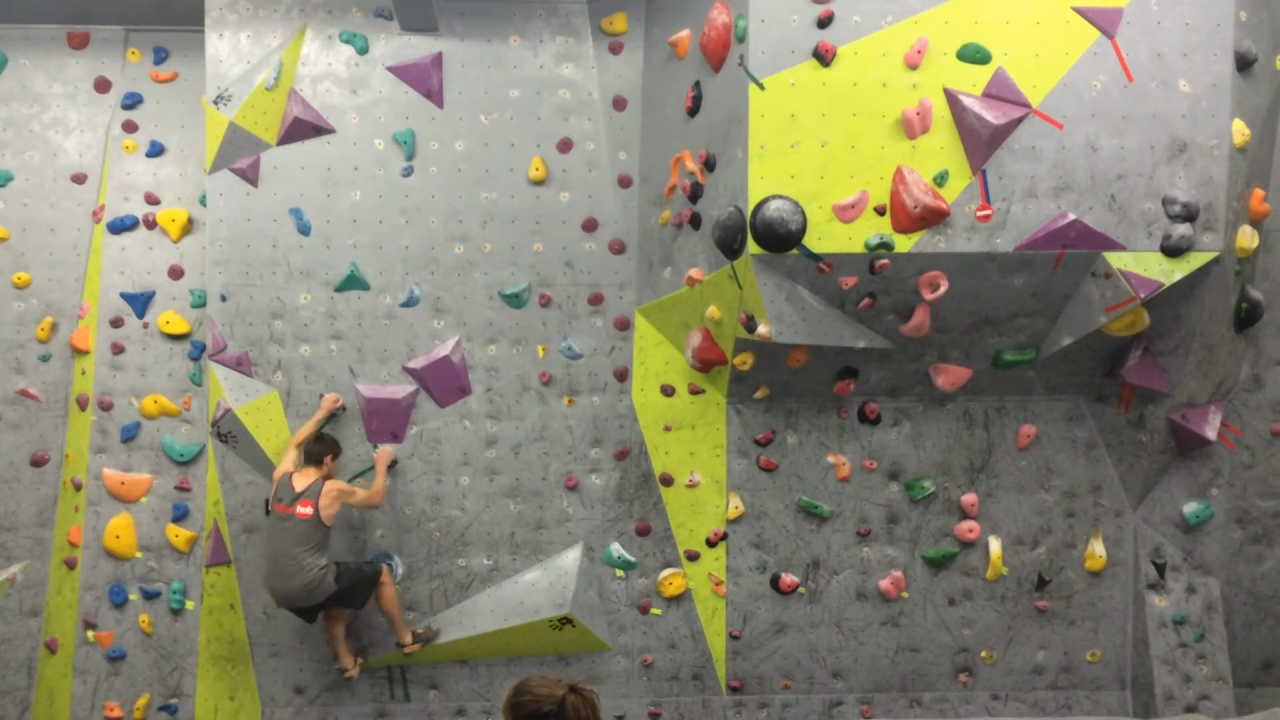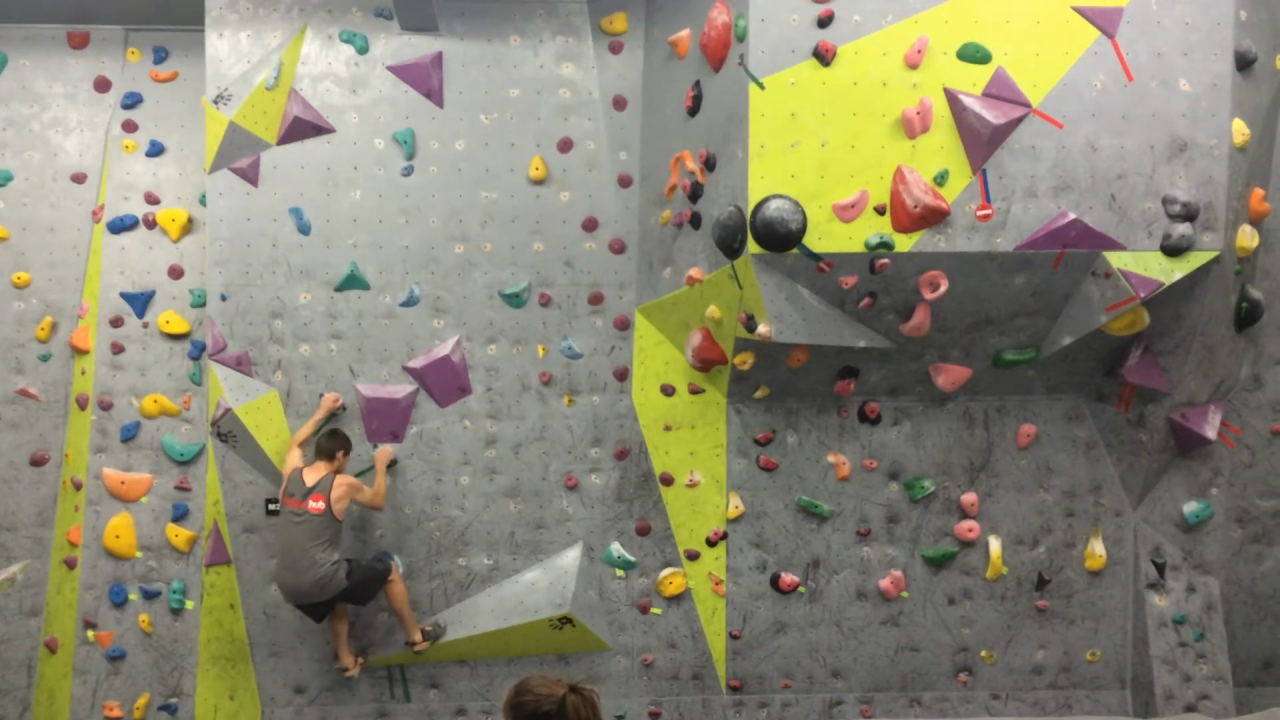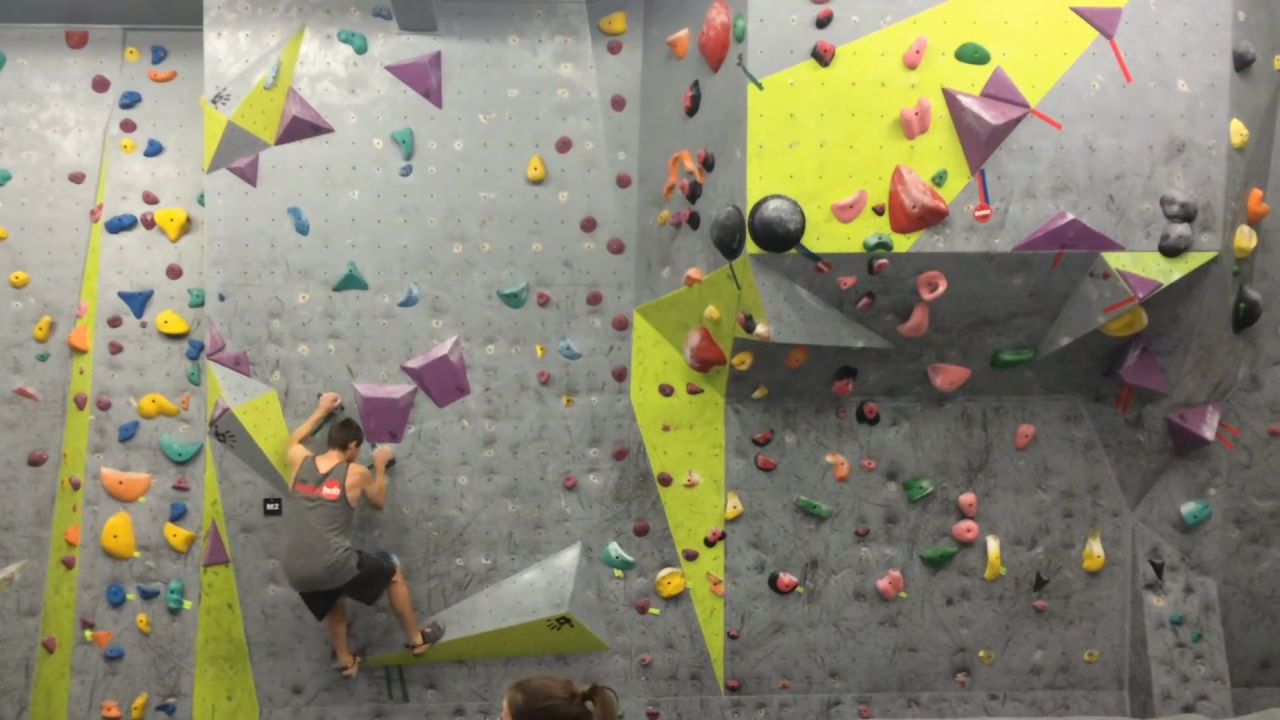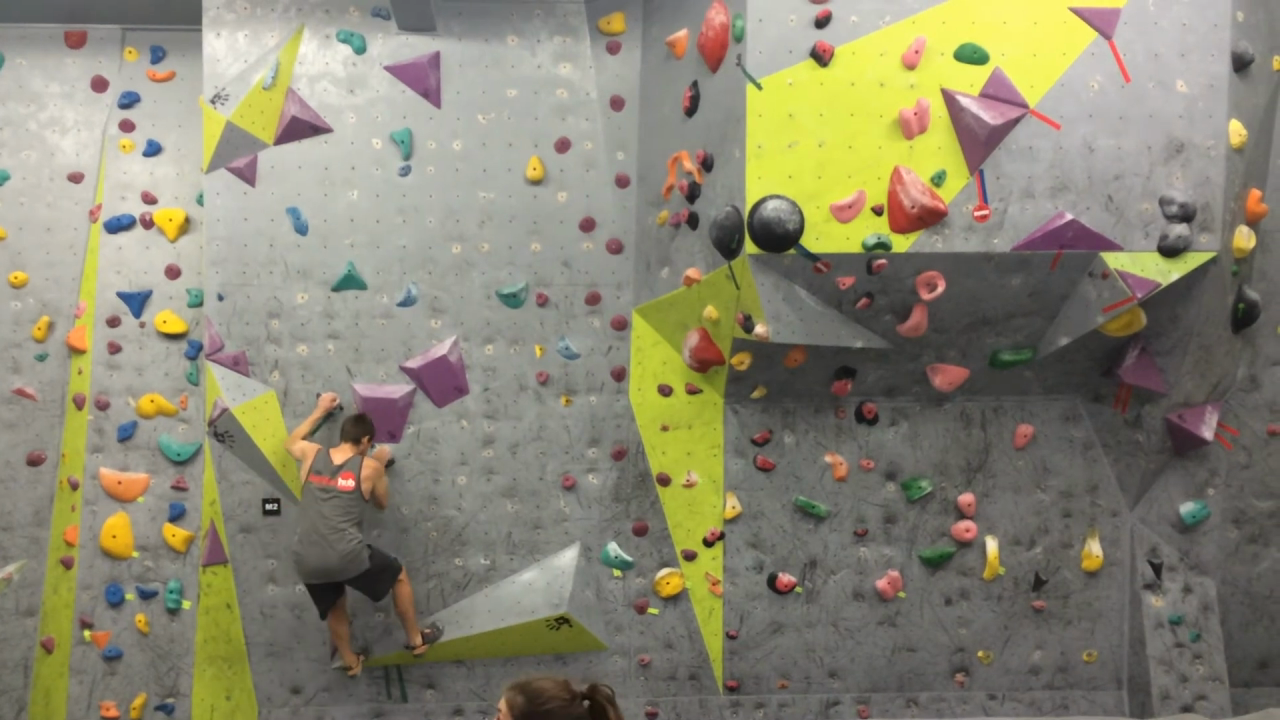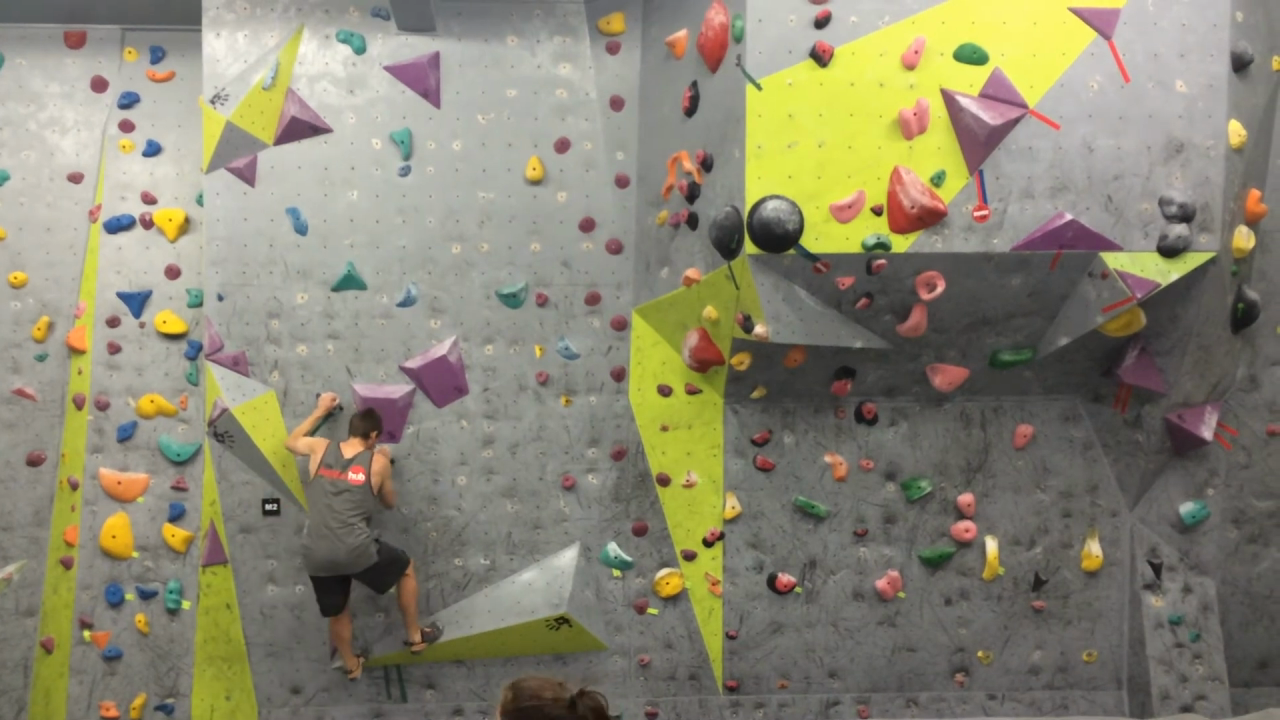
dt=0.2s
person 1, frame 1
left shoulder: (281, 477)
right shoulder: (332, 490)
left elbow: (294, 444)
right elbow: (375, 498)
left wrist: (322, 413)
right wrist: (381, 465)
left hip: (277, 589)
right hip: (310, 586)
left knee: (335, 601)
right knee: (381, 575)
left ankle: (346, 662)
right ankle: (406, 638)
person 1, frame 2
left shoulder: (290, 473)
right shoulder: (343, 485)
left elbow: (295, 443)
right elbow: (378, 501)
left wrist: (322, 412)
right wrist: (381, 465)
left hip: (287, 585)
right hip: (321, 581)
left knee: (337, 599)
right knee: (390, 572)
left ankle: (347, 661)
right ankle: (416, 636)
person 1, frame 3
left shoulder: (301, 462)
right shoulder: (356, 473)
left elbow: (292, 441)
right elbow: (378, 501)
left wrist: (321, 411)
right wrist: (380, 466)
left hip: (296, 571)
right hip: (333, 566)
left knee: (334, 599)
right knee: (393, 575)
left ankle: (346, 661)
right ankle: (416, 638)
person 1, frame 4
left shoulder: (312, 454)
right shoulder: (369, 467)
left elbow: (291, 442)
right elbow: (382, 503)
left wrist: (320, 411)
left hip: (307, 562)
right hip: (347, 557)
left knee: (334, 606)
right knee: (398, 575)
left ankle: (350, 662)
right ankle: (416, 639)
person 1, frame 5
left shoulder: (320, 449)
right shoulder: (378, 462)
left elbow: (291, 441)
right elbow: (389, 502)
left wrist: (321, 411)
left hip: (315, 555)
right hip: (355, 550)
left knee: (337, 610)
right knee: (406, 569)
left ankle: (351, 665)
right ankle: (415, 636)
